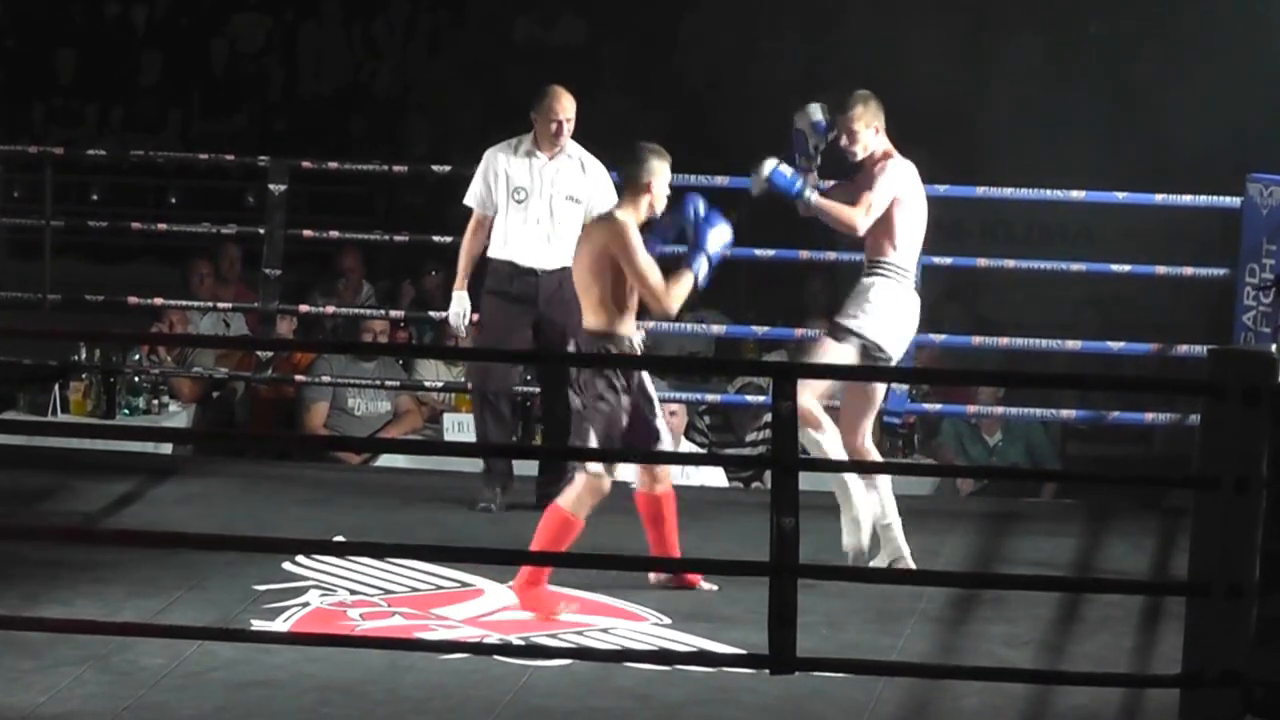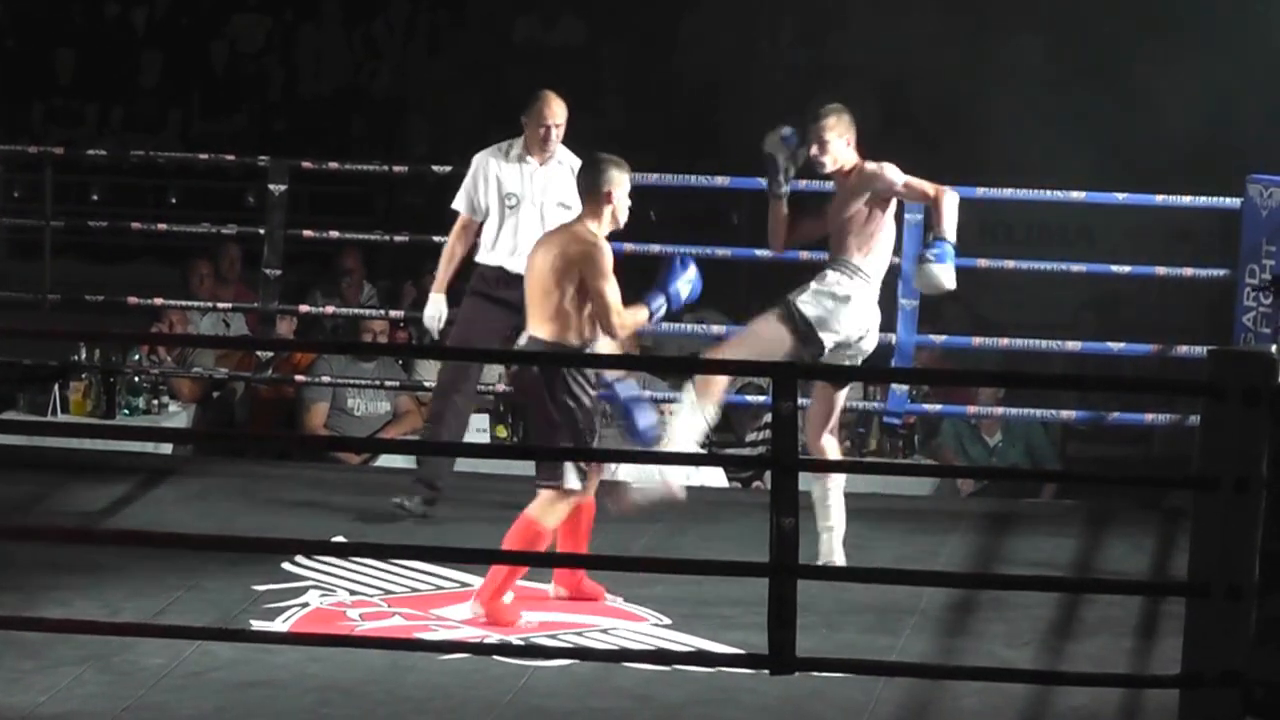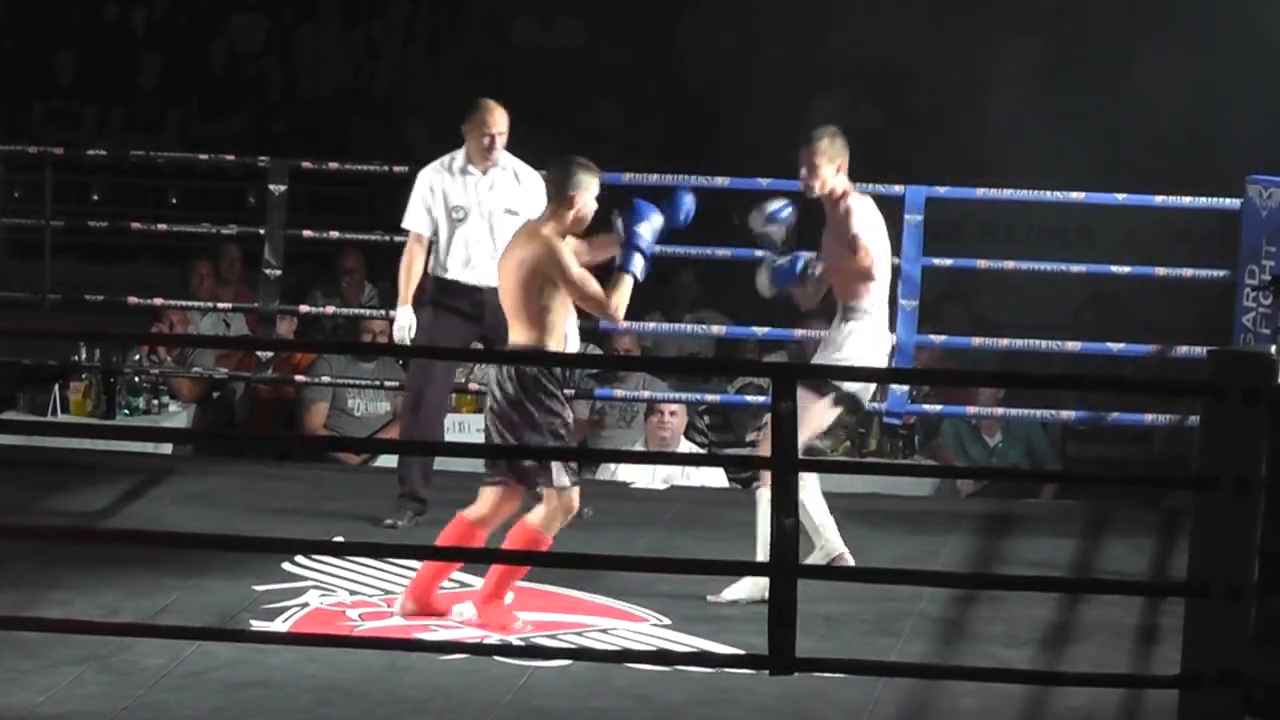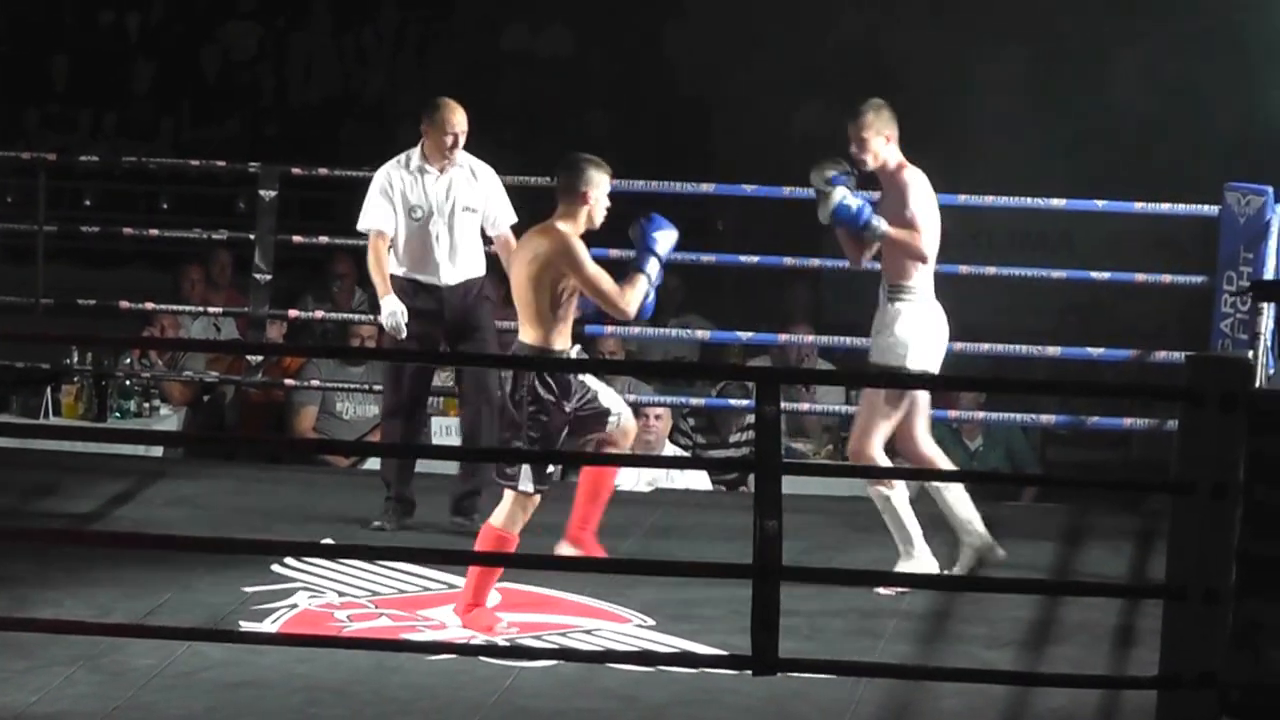
dt=0.3s
person 1, frame 1
left shoulder: (892, 170)
right shoulder: (873, 177)
left elbow: (855, 222)
right elbow: (818, 207)
left wrist: (796, 188)
right wrist: (808, 158)
left hip: (882, 298)
right hip: (894, 309)
left knee: (799, 399)
right knee: (856, 437)
left ankle: (858, 502)
person 1, frame 2
left shoulder: (877, 177)
right shoulder: (835, 202)
left elbow: (943, 195)
right elbow: (780, 241)
left wrist: (941, 248)
right wrist: (778, 183)
left hip: (838, 294)
right hip: (861, 320)
left knee: (717, 362)
right knee: (818, 434)
person 1, frame 3
left shoulder: (854, 210)
right shoulder: (836, 218)
left elbow: (871, 272)
right elbow: (809, 300)
left wrist: (806, 269)
right wrist: (783, 259)
left hip: (857, 340)
right hip: (849, 340)
left knee: (775, 450)
left ankle: (765, 574)
right ankle: (830, 548)
person 1, frame 4
left shoulder: (908, 182)
right shoulder: (891, 187)
left elbow: (922, 251)
right elbow: (858, 256)
left wrist: (868, 221)
right wrist: (839, 208)
left hip: (909, 319)
right hip: (908, 317)
left knee: (863, 448)
right knee: (915, 443)
left ankle: (918, 558)
right ankle: (976, 539)
person 2, frame 1
left shoulder: (616, 225)
right shoulder: (620, 231)
left elbow: (650, 264)
right elbow: (665, 303)
left wrist: (688, 236)
right wrist: (702, 255)
left hip: (619, 356)
right hip: (601, 359)
left knee: (656, 463)
right knee: (593, 482)
left ankle: (667, 562)
right ankle: (531, 581)
person 2, frame 2
left shoulder: (563, 239)
right shoulder: (591, 247)
right elbow: (614, 326)
left wrist: (621, 386)
right wrist: (664, 297)
left hip: (553, 362)
right hip: (553, 370)
left knee: (588, 473)
right knee: (561, 494)
left ankle: (571, 577)
right ankle: (492, 594)
person 2, frame 3
left shoulder: (534, 238)
right shoulder: (549, 248)
left elbow: (584, 251)
right elbow: (610, 311)
left wrist: (629, 234)
right wrist: (636, 252)
left hip: (529, 376)
right hip: (535, 382)
left knee: (499, 498)
right knee: (562, 501)
left ankle: (424, 591)
right ankle: (489, 600)
person 2, frame 4
left shoulder: (543, 238)
right shoulder: (564, 245)
right elbow: (623, 308)
right wrist: (651, 257)
left hip: (559, 372)
right hip: (539, 377)
left knee: (623, 426)
right knee: (522, 497)
left ankle: (579, 536)
right ankle: (471, 604)
person 3, frame 1
left shoulder: (589, 171)
right shoulder: (499, 159)
right elbow: (478, 227)
right wrist: (459, 289)
left hip: (561, 283)
right hip: (505, 278)
left knee: (561, 389)
right knee: (489, 379)
left ankle: (553, 487)
right ankle: (497, 479)
person 3, frame 2
left shoulder: (578, 174)
right shoulder: (489, 163)
right elbow: (465, 229)
right wrist: (437, 291)
right hip: (492, 284)
right knee: (455, 381)
right ankle: (427, 486)
person 3, frame 3
left shoulder: (526, 179)
right shoulder: (435, 177)
right elbow: (416, 244)
right wrist: (405, 305)
left hip: (506, 297)
right hip: (447, 297)
right knee: (425, 395)
right ankle: (411, 497)
person 3, frame 4
left shoulder: (481, 175)
right shoulder: (392, 177)
left elbow: (505, 241)
right elbow: (378, 243)
right wrist: (386, 298)
left hip: (470, 293)
right hip: (414, 296)
left knee: (482, 396)
right knee: (402, 401)
left ankle: (468, 502)
right ankle: (398, 500)
